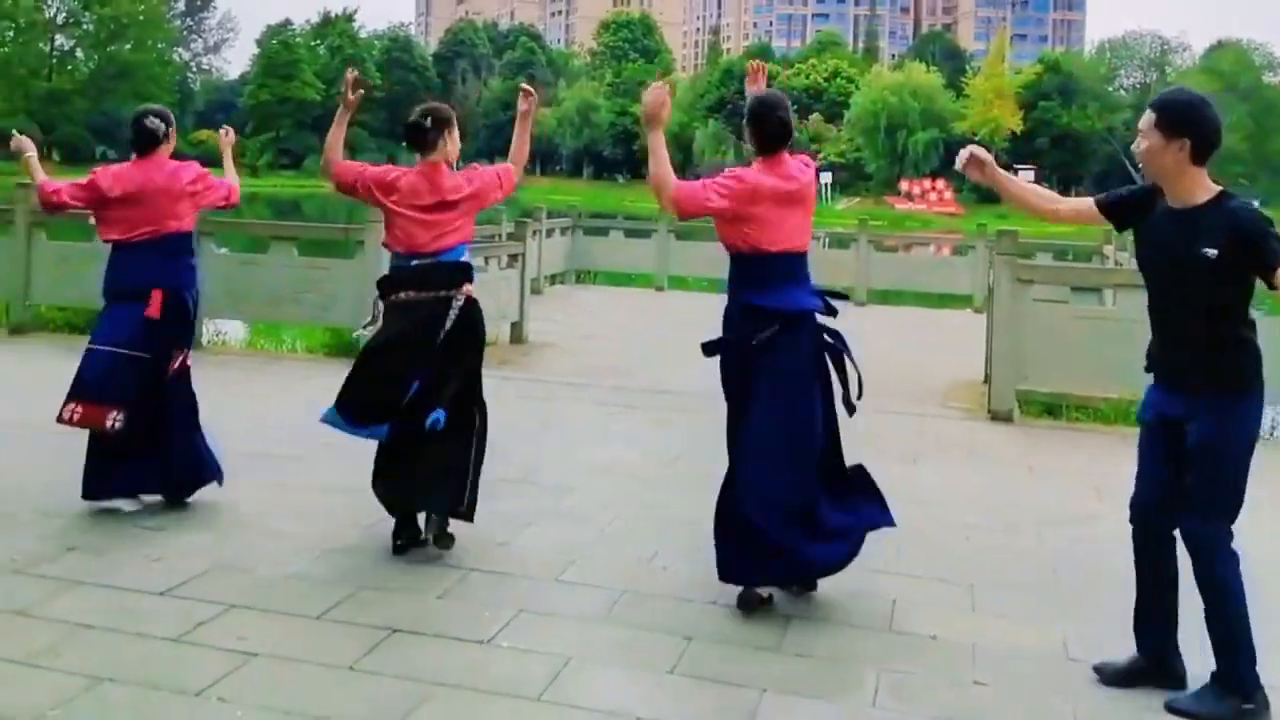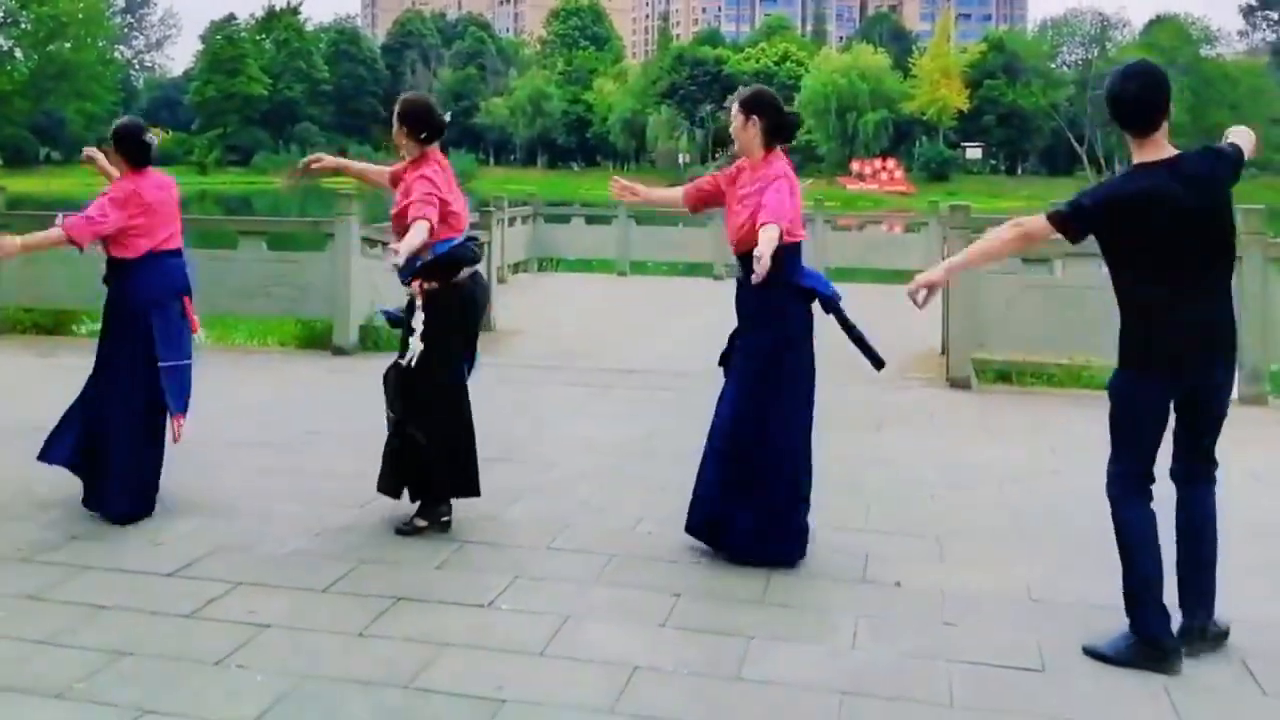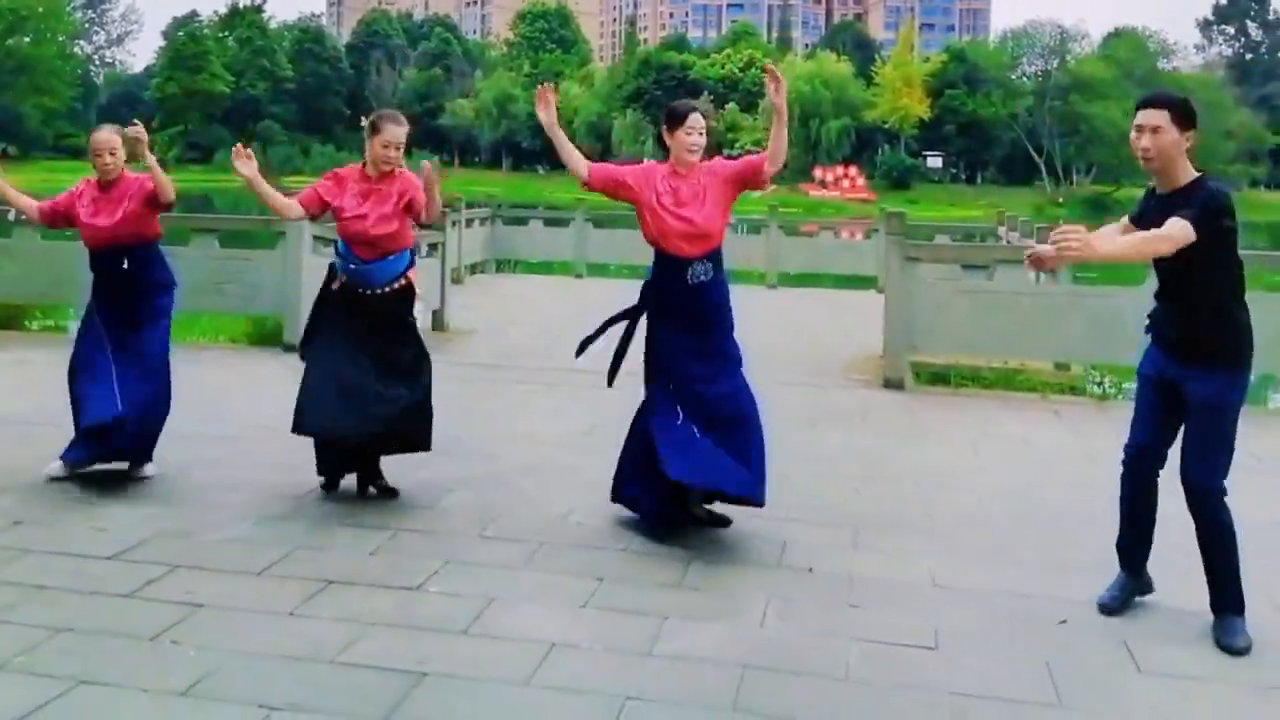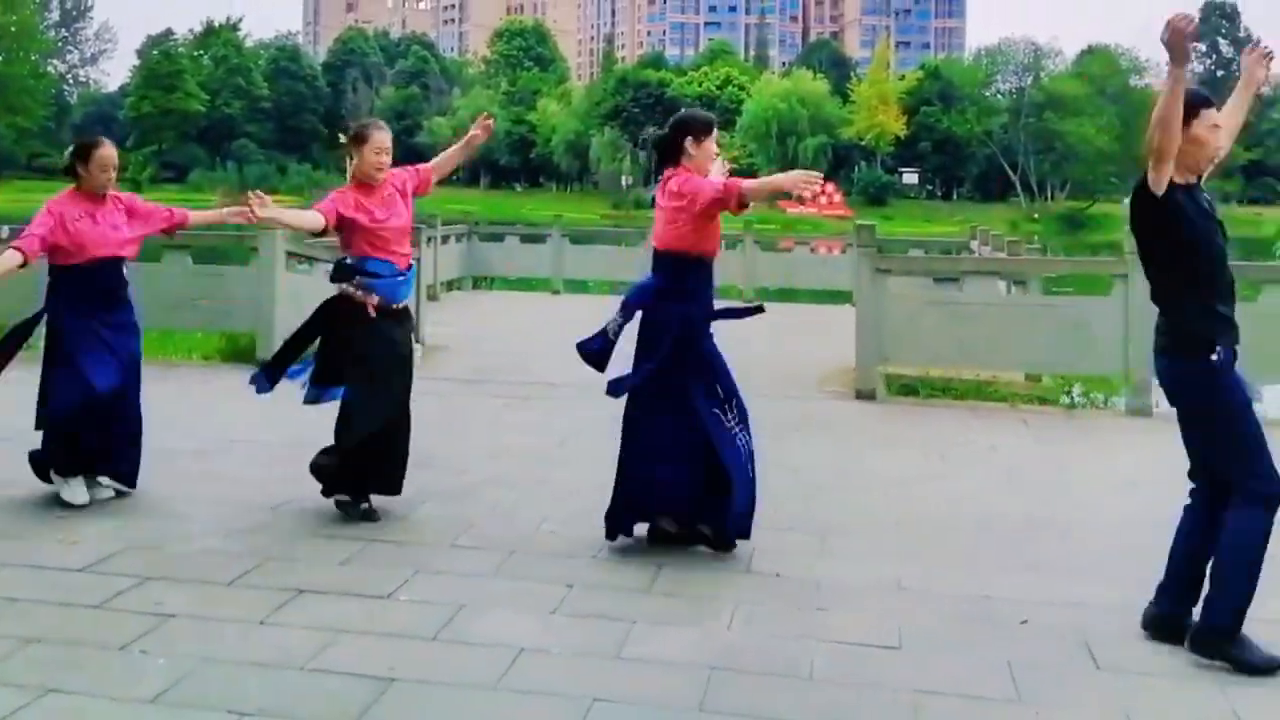
dt=1s
person 1, frame 1
right shoulder: (1145, 205)
right elbow: (1058, 207)
right wrist: (994, 175)
left hip: (1227, 397)
right hip: (1169, 389)
left knee: (1205, 533)
right knee: (1149, 516)
right ankle: (1157, 655)
person 1, frame 2
left shoulder: (1114, 197)
right shoulder: (1212, 166)
left elbow: (1024, 233)
right elbow: (1244, 138)
left wrist: (945, 268)
right wrist: (1239, 134)
left hip: (1151, 362)
right hip: (1216, 355)
left knee: (1129, 485)
right knee: (1196, 478)
left ankle: (1152, 634)
right ankle: (1198, 620)
person 1, frame 3
left shoulder: (1210, 198)
right shoulder: (1155, 200)
left elbow: (1163, 242)
right elbow: (1123, 231)
left wrist: (1089, 249)
right wrist: (1064, 248)
left hip: (1219, 364)
right hip: (1165, 351)
left knee: (1203, 485)
right knee: (1139, 460)
left ankle: (1229, 609)
right ankle: (1133, 572)
person 1, frame 4
left shoulder: (1189, 191)
right shoulder: (1157, 197)
left elbow: (1218, 137)
right elbow: (1160, 142)
right wrist: (1177, 64)
left hip: (1201, 358)
right hip: (1197, 359)
left knee: (1217, 487)
left ankle: (1170, 612)
right ankle: (1220, 629)
person 2, frame 1
left shoulder: (743, 182)
right shoulder: (801, 172)
left elbow: (673, 198)
left wrist: (655, 129)
right wrist: (763, 97)
left hip: (753, 315)
right hip: (799, 311)
left knee: (756, 443)
right knee: (798, 438)
left ankle: (752, 568)
right ankle: (800, 563)
person 2, frame 2
left shoulder: (777, 176)
right shoulder: (739, 172)
left elbow: (773, 221)
right elbow: (693, 194)
left wrist: (764, 251)
right wrist: (643, 194)
left hip: (779, 307)
right hip: (757, 309)
left knee: (770, 423)
right knee: (742, 417)
left ankle: (776, 540)
right ankle: (748, 529)
person 2, frame 3
left shoulder: (721, 174)
right shoulder: (644, 179)
left elbow: (772, 164)
right elbow: (585, 170)
left wrist: (779, 110)
right wrist: (552, 126)
left hip: (713, 303)
right hip: (670, 305)
left knee: (723, 398)
right knee: (674, 400)
left ankle: (692, 495)
right ankle: (670, 499)
person 2, frame 4
left shoulder: (678, 183)
right shoulder: (691, 186)
right elbow: (735, 190)
left wrist: (715, 170)
right wrist: (783, 181)
left hip: (670, 308)
right hip: (679, 314)
left knee: (666, 414)
right knee: (716, 414)
left ankle: (666, 516)
right ankle: (706, 519)
person 3, frame 1
left shoulder: (390, 182)
right shoulder: (466, 184)
left elbow: (332, 168)
right elbow: (513, 172)
left wrist: (345, 108)
right wrist: (525, 119)
left hip: (402, 308)
right hip: (452, 309)
left knee: (398, 413)
right knee: (453, 412)
left ankle: (405, 523)
right ankle: (437, 516)
person 3, frame 2
left shoulder: (424, 178)
right shoulder: (424, 166)
left elbow: (423, 225)
right elbow: (389, 175)
left wrist: (403, 246)
right wrist: (339, 163)
left hip: (443, 294)
right hip: (442, 292)
left knee: (429, 395)
right knee: (418, 390)
left ankle: (436, 503)
right ankle: (436, 493)
person 3, frame 3
left shoulder: (407, 183)
right shoulder: (338, 181)
left elbow: (429, 216)
right elbow: (291, 210)
left wrist: (432, 187)
right wrist: (254, 179)
left hip: (394, 296)
right hip: (347, 294)
left knee: (393, 378)
right knee: (334, 375)
left ankle: (370, 469)
right ankle: (336, 465)
person 3, frame 4
left shoulder: (400, 182)
right shoulder: (344, 199)
left elbow: (433, 168)
right elbow: (314, 219)
left wrist: (472, 140)
right wrist: (274, 213)
left hip: (394, 312)
right hip: (364, 313)
left knee: (389, 401)
right knee: (374, 399)
left ankle: (354, 485)
right ankle: (346, 484)
person 4, frame 1
left shoulder: (110, 178)
right shoulder: (189, 175)
left elbow: (53, 195)
right elbow: (230, 193)
left wrist: (28, 155)
right wrist: (227, 151)
left hip: (127, 283)
right hip: (171, 284)
right knee: (166, 379)
left ankle: (117, 484)
right ankle: (179, 478)
person 4, frame 2
left shoulder: (122, 193)
right shoulder: (164, 183)
left elbow: (82, 226)
right wrist: (107, 167)
left hip: (138, 298)
right hip: (167, 294)
left knee: (130, 397)
right knee: (132, 391)
left ankle: (124, 499)
right ankle: (125, 490)
person 4, frame 3
left shoulder: (143, 186)
right shoulder: (80, 195)
left elbow: (167, 197)
right elbow: (41, 211)
left wrist: (147, 156)
left hip: (149, 290)
right hip: (107, 294)
left knee: (145, 372)
right knee: (91, 369)
left ankle: (139, 452)
right ankle: (88, 448)
person 4, frame 4
left shoulder: (127, 205)
right shoulder: (58, 209)
left elbow: (172, 217)
left wrist: (223, 215)
left hip: (116, 312)
right hip: (74, 314)
left knee: (121, 393)
right knee: (89, 389)
left ankle: (100, 468)
right ankle: (66, 469)
